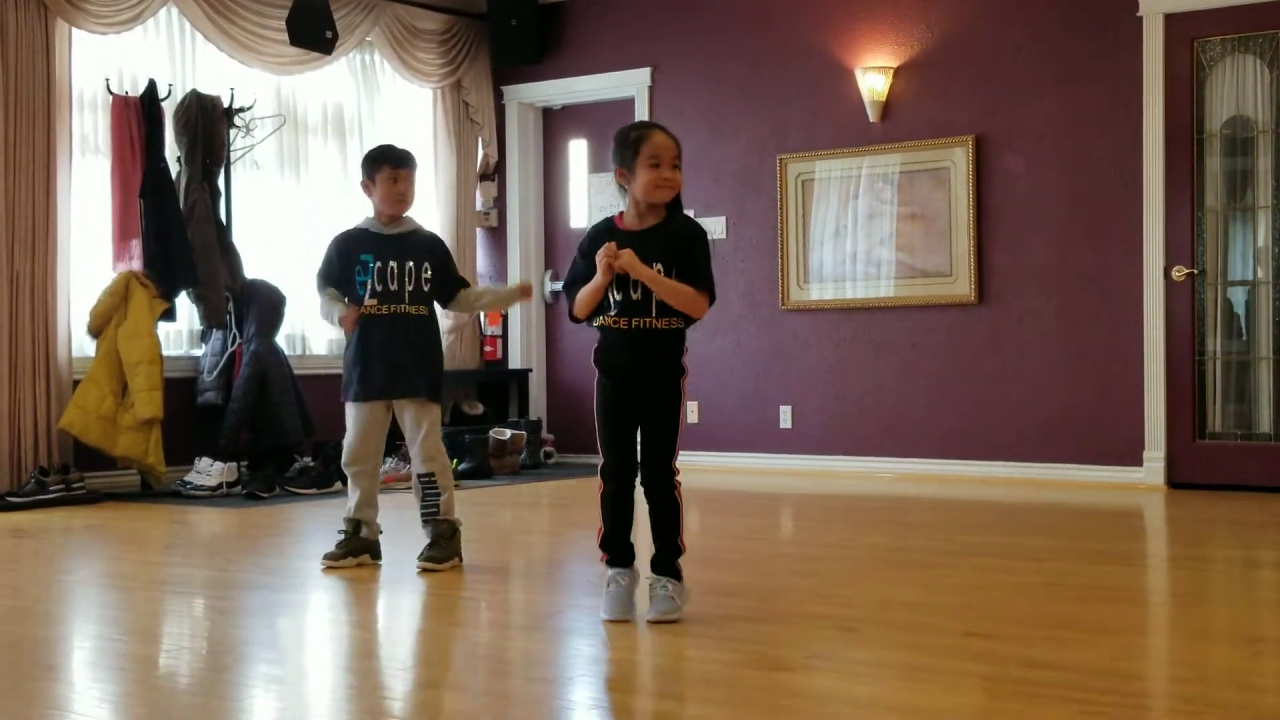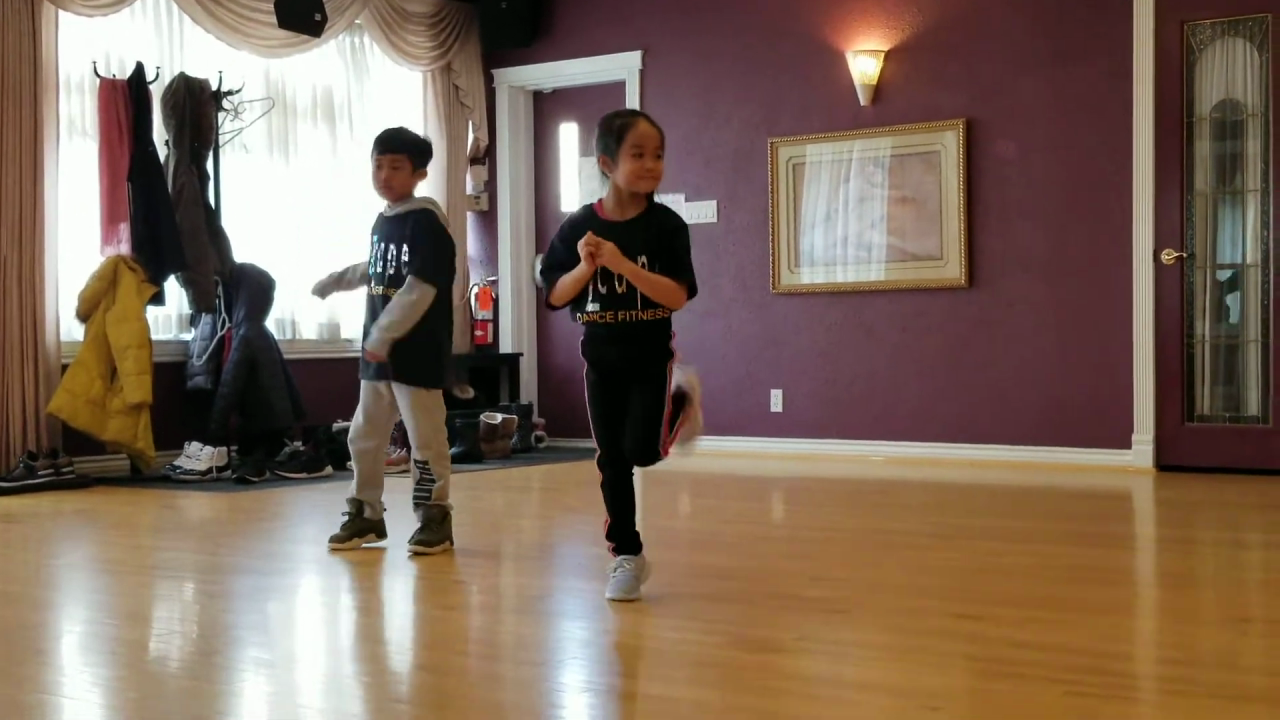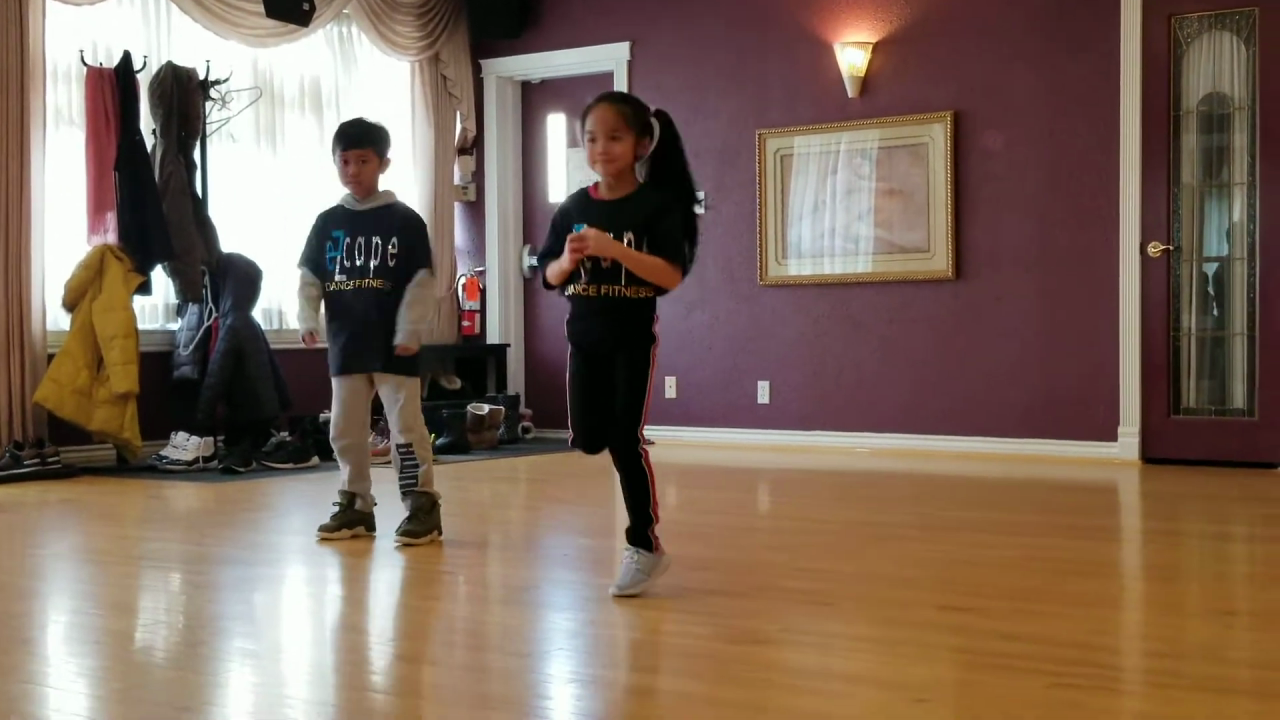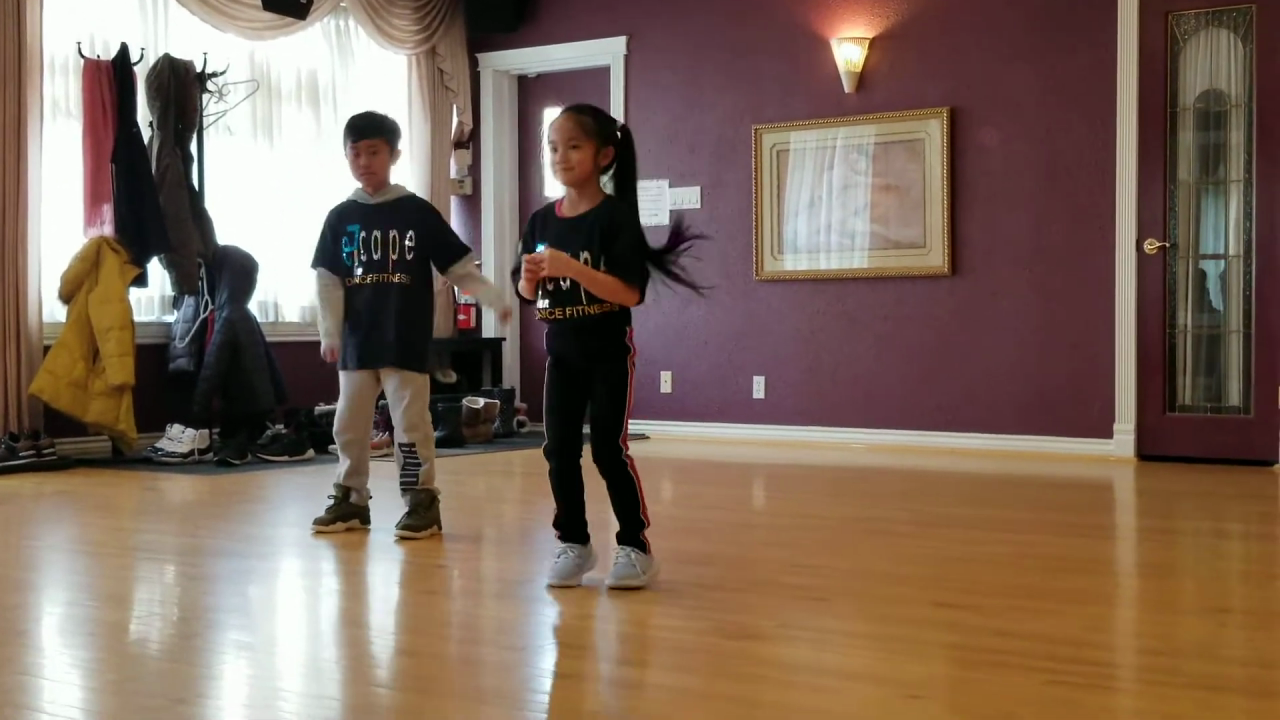
dt=0.4s
person 1, frame 1
left shoulder: (685, 234)
right shoulder: (600, 237)
left elbow: (698, 305)
right elbow: (578, 311)
left wrist: (642, 271)
right wrist: (602, 275)
left hip: (664, 370)
right hip: (613, 369)
left knee: (659, 473)
right knee: (616, 470)
left ankle: (668, 575)
right ankle: (619, 569)
person 1, frame 2
left shoulder: (666, 225)
right shoulder: (579, 226)
left elbow: (678, 297)
right elbow: (555, 296)
left wrist: (622, 265)
right wrist: (585, 267)
left hip: (650, 355)
right hip: (601, 358)
left knee: (641, 450)
right knee: (611, 460)
left ankle: (680, 397)
right ankle: (627, 554)
person 1, frame 3
left shoulder: (661, 202)
right shoulder: (575, 207)
left elbow: (672, 276)
right elbow: (551, 278)
left wrist: (614, 249)
right wrist: (570, 257)
left hip: (633, 336)
right hip: (584, 334)
left knee: (626, 439)
right knee: (588, 438)
left ankle: (645, 546)
right ankle: (602, 421)
person 1, frame 4
left shoulder: (617, 217)
right shoulder: (540, 220)
left elbow: (631, 292)
right elbow: (528, 294)
left wrist: (571, 267)
right wrist: (531, 275)
left hip: (609, 347)
right hip: (562, 350)
left knee: (609, 448)
right knee: (560, 449)
left ankle: (636, 546)
right ankle: (573, 542)
person 2, frame 1
left shoulder: (429, 245)
right shoulder: (347, 244)
left elbow: (458, 296)
right elbow: (328, 297)
left wrist: (508, 293)
right wrist: (339, 313)
left hip: (419, 370)
right hip: (366, 369)
left knee: (427, 452)
right knee: (359, 455)
left ankle: (443, 533)
right ankle: (361, 533)
person 2, frame 2
left shoulder: (426, 224)
right shoulder: (383, 221)
left elbow: (420, 290)
left wrist: (383, 336)
right wrist: (335, 281)
left hip: (419, 353)
right hip: (378, 353)
left knee: (426, 436)
right knee: (365, 435)
left ankle: (435, 517)
right ankle: (366, 514)
person 2, frame 3
left shoulder: (403, 219)
right shoulder: (328, 221)
left elbow: (420, 281)
right elbow: (310, 278)
left wrist: (411, 331)
right wrist: (308, 320)
left hip: (390, 347)
right hip: (346, 347)
left knee: (406, 426)
right knee: (345, 431)
left ankle: (423, 507)
right ankle: (356, 505)
person 2, frame 4
left shoulder: (419, 212)
right shoulder: (341, 217)
left elbow: (457, 263)
right elbow: (328, 278)
left wrist: (491, 295)
right wrist: (330, 332)
left hip: (407, 340)
right hip: (357, 340)
left knee: (411, 422)
right knee: (349, 424)
left ankle: (422, 502)
right ankle: (351, 499)
